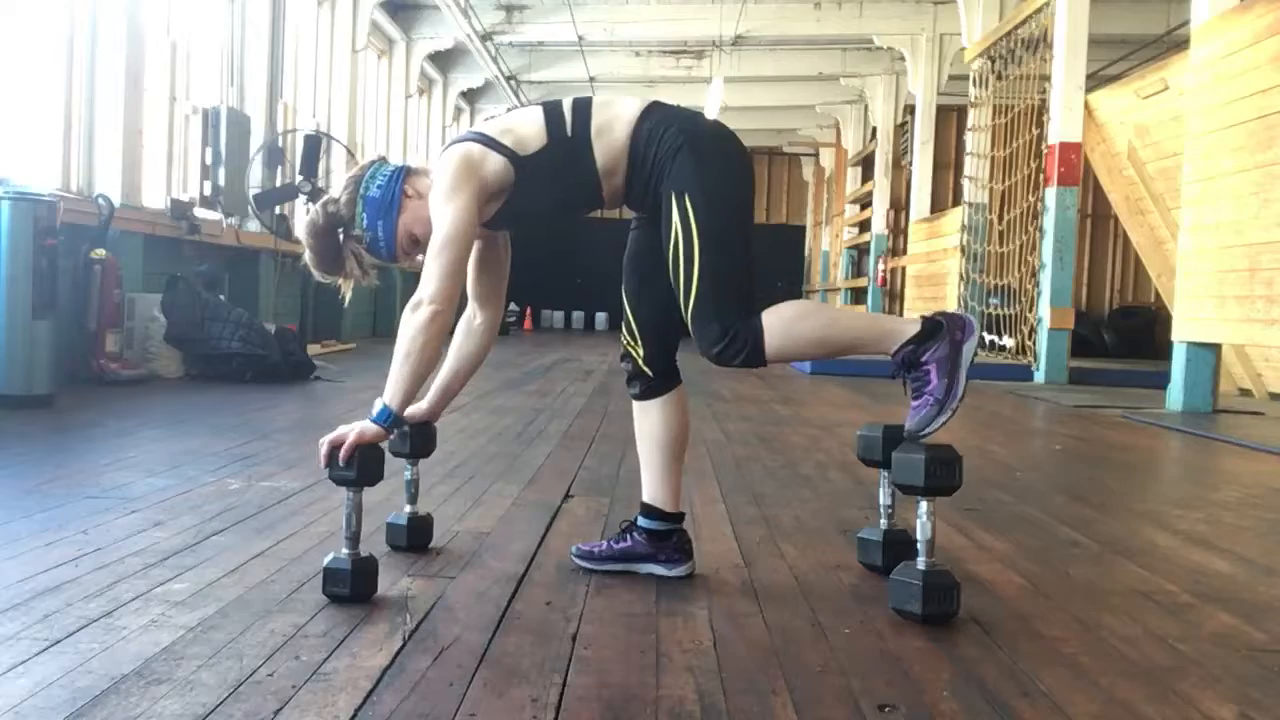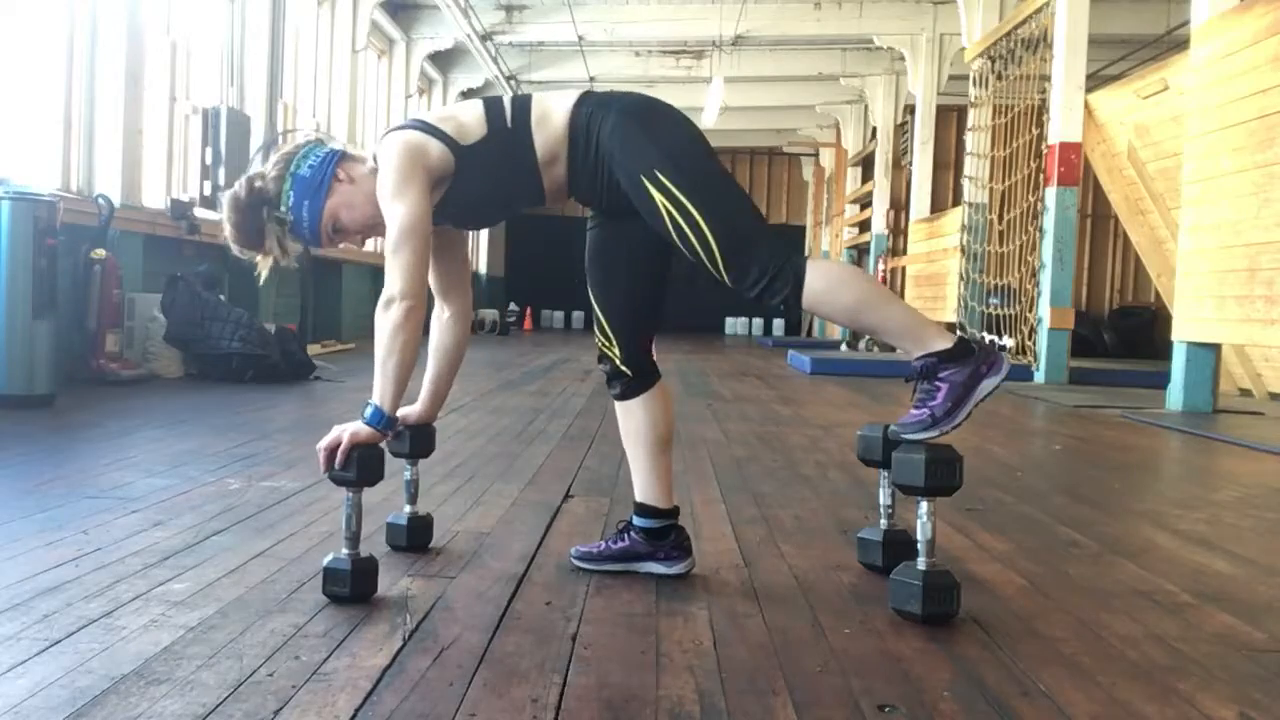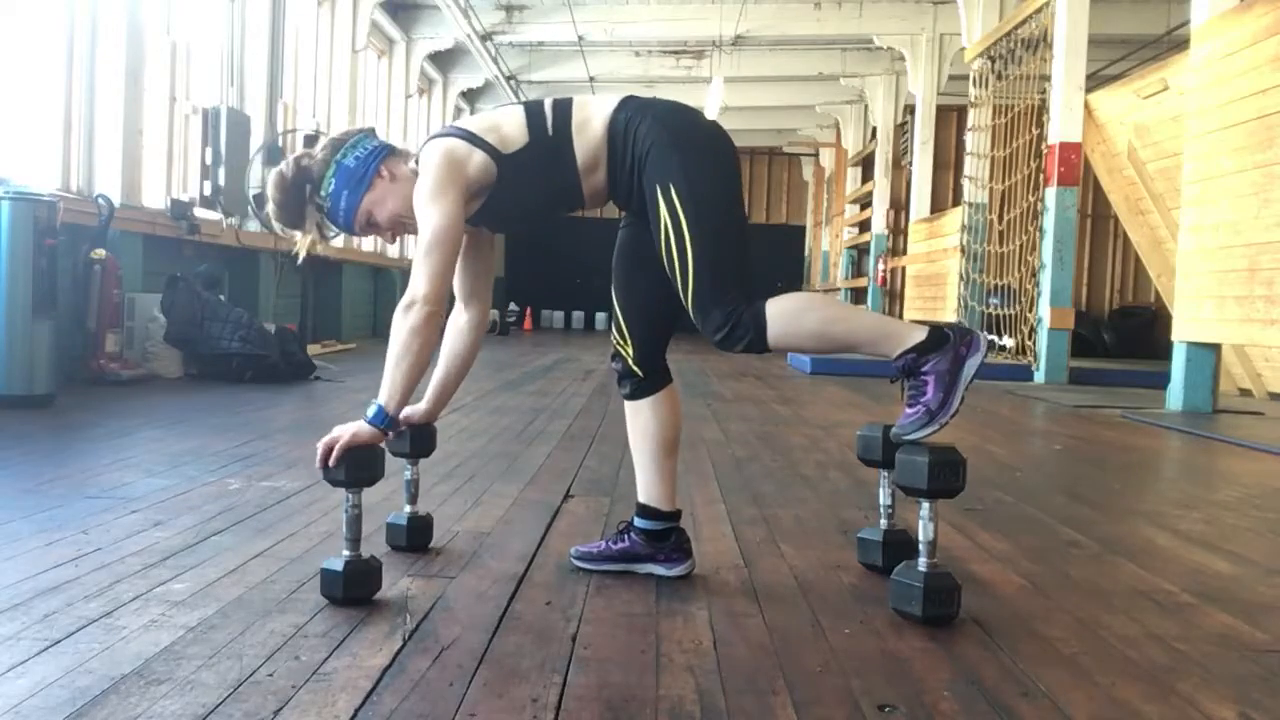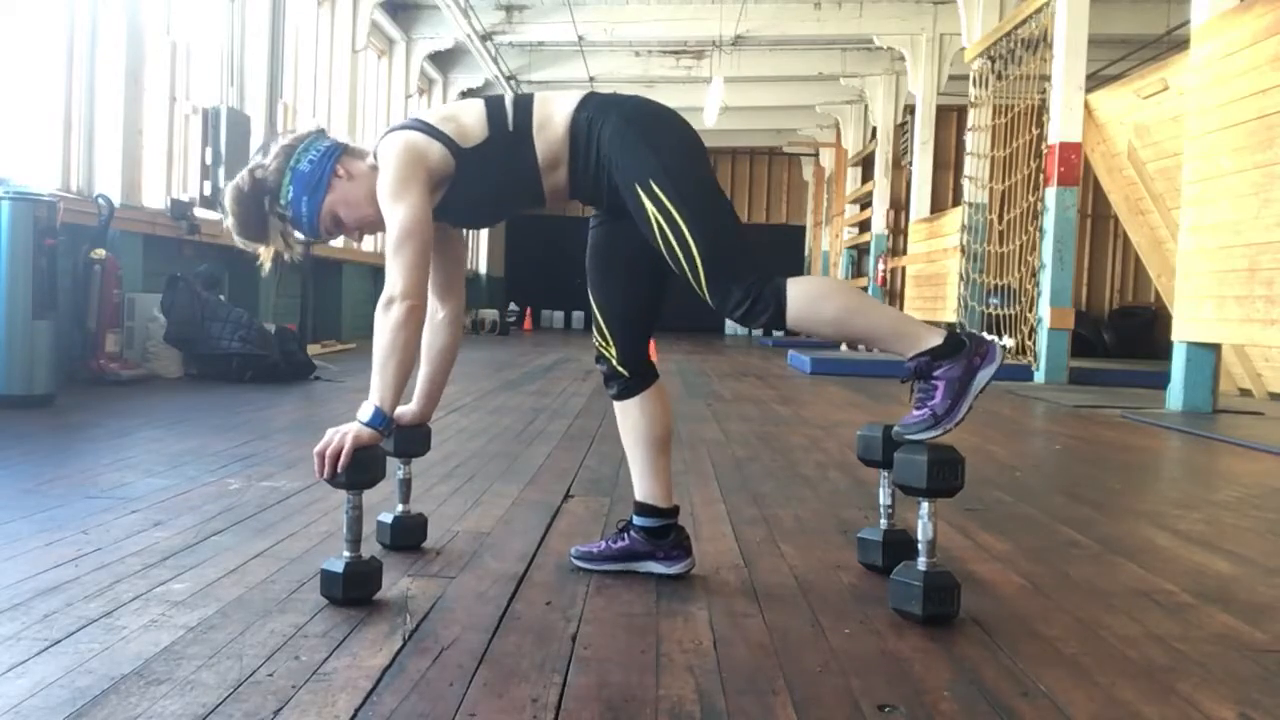
dt=0.5s
person 1, frame 1
left shoulder: (458, 172)
right shoulder: (479, 202)
left elbow: (430, 307)
right elbow: (482, 316)
left wrist: (383, 416)
right wrist: (429, 408)
left hip: (689, 158)
right hip: (665, 186)
left knee: (722, 337)
right knee: (645, 361)
left ankle: (924, 339)
right ankle: (660, 533)
person 1, frame 2
left shoulder: (402, 159)
right shoulder: (430, 197)
left elbow: (400, 302)
right elbow: (450, 308)
left wrist: (375, 417)
right wrist: (426, 408)
left hip: (632, 142)
right hip: (615, 186)
left knee: (761, 271)
right knee: (623, 361)
left ankle: (952, 359)
right ankle: (657, 532)
person 1, frame 3
left shoulder: (442, 168)
right shoulder: (463, 196)
left elbow: (421, 303)
right elbow: (470, 308)
left wrist: (379, 418)
right wrist: (428, 407)
left hip: (669, 151)
right hip: (650, 179)
left knee: (728, 321)
right knee: (636, 359)
left ankle: (929, 348)
right ankle: (658, 531)
person 1, frame 4
left shoulder: (402, 159)
right shoulder: (430, 191)
left elbow: (401, 301)
right elbow: (444, 306)
left wrist: (375, 418)
right wrist: (418, 410)
left hip: (632, 144)
right hip: (615, 183)
left knee: (744, 294)
right knee: (621, 360)
left ankle: (946, 354)
right ankle: (656, 531)
